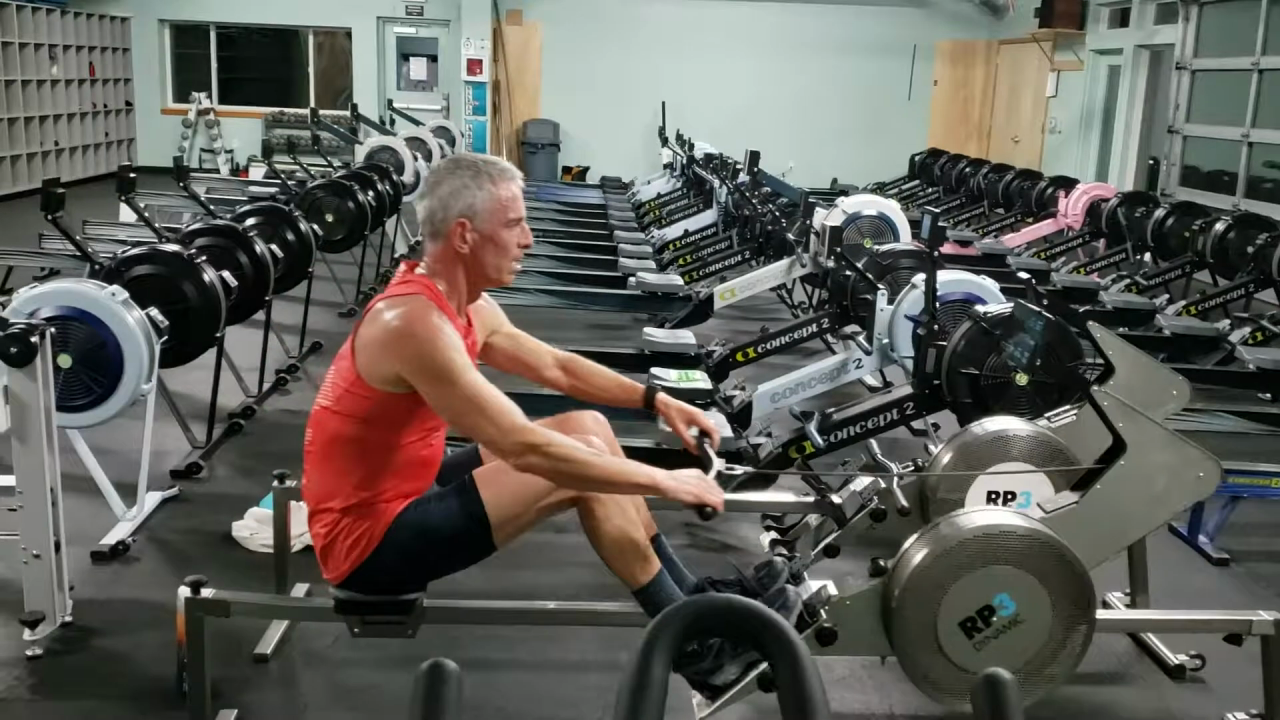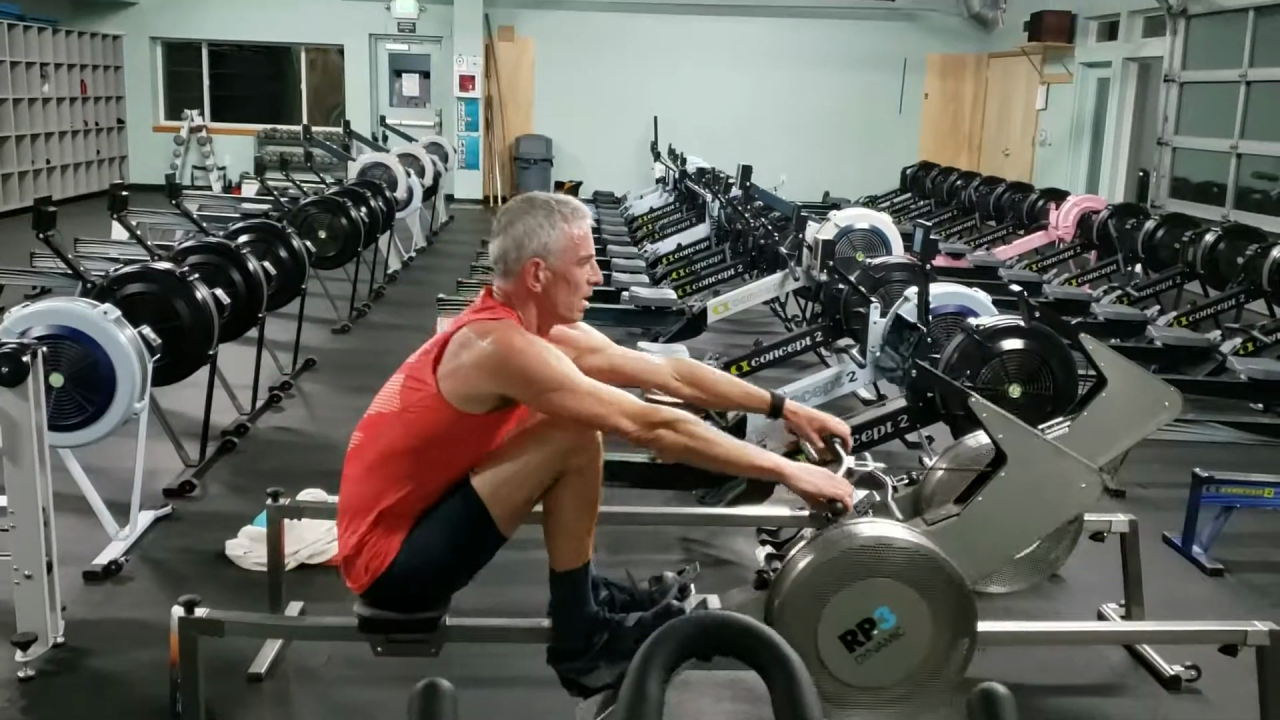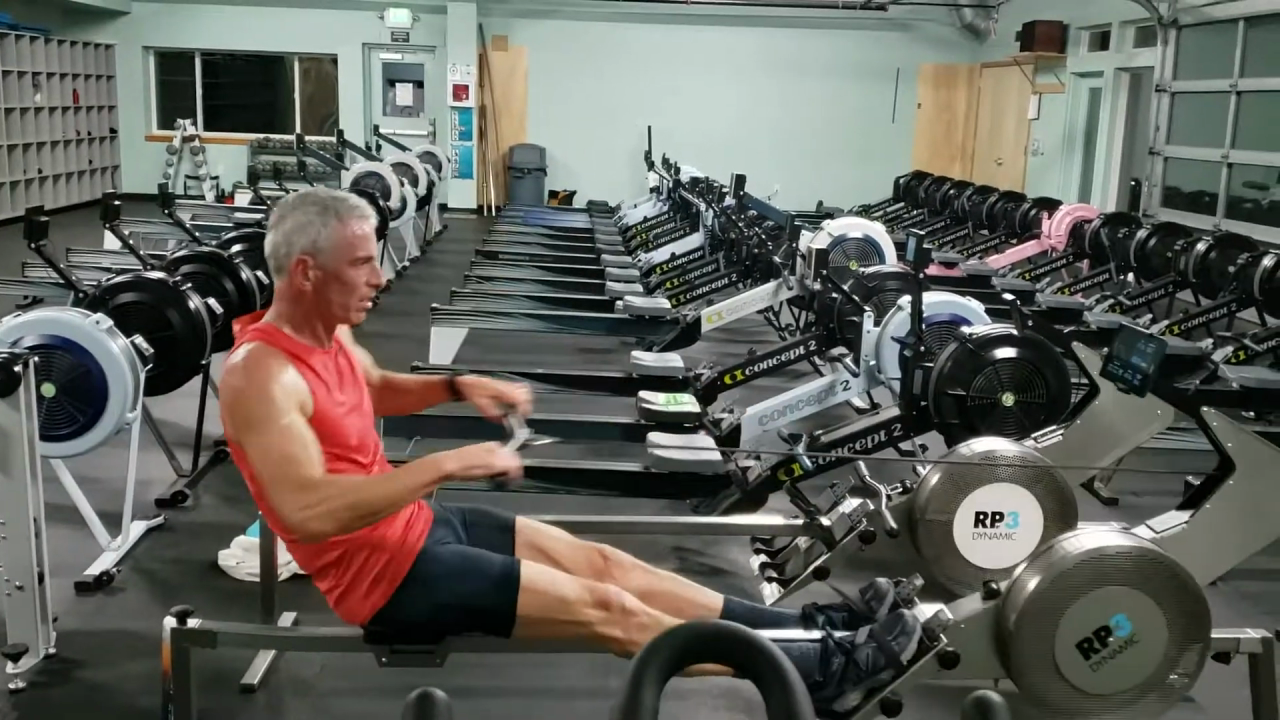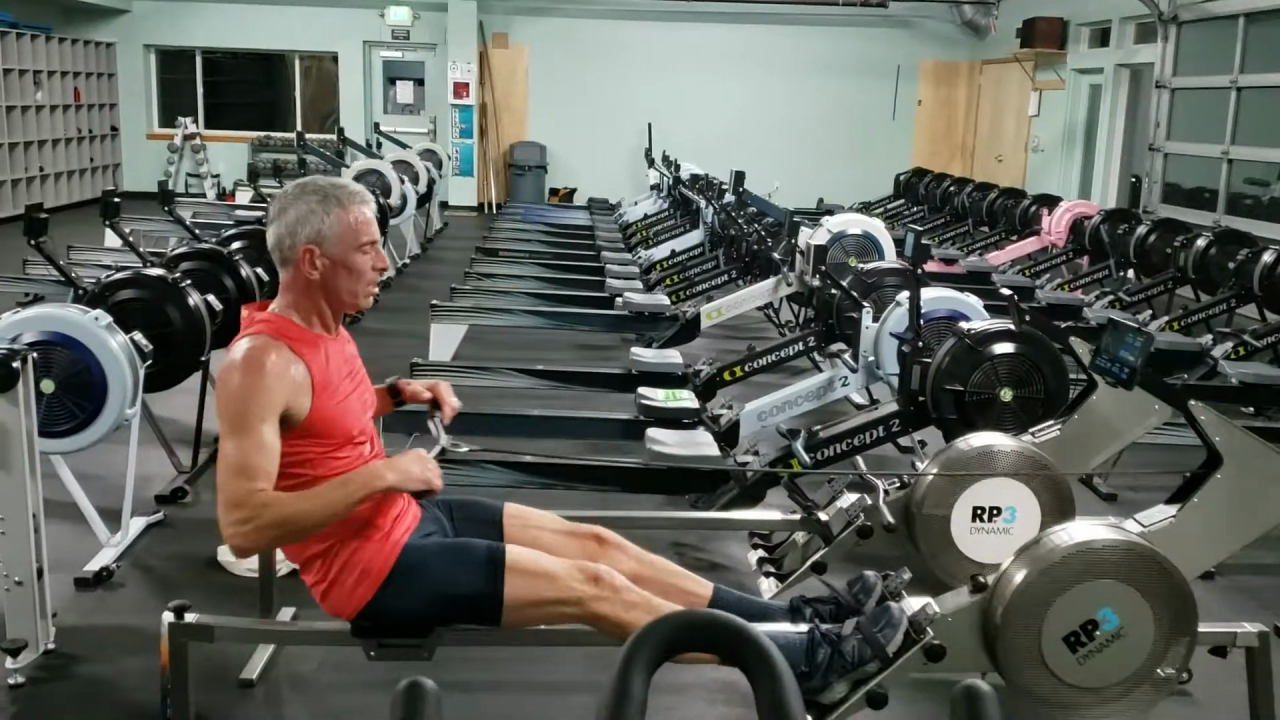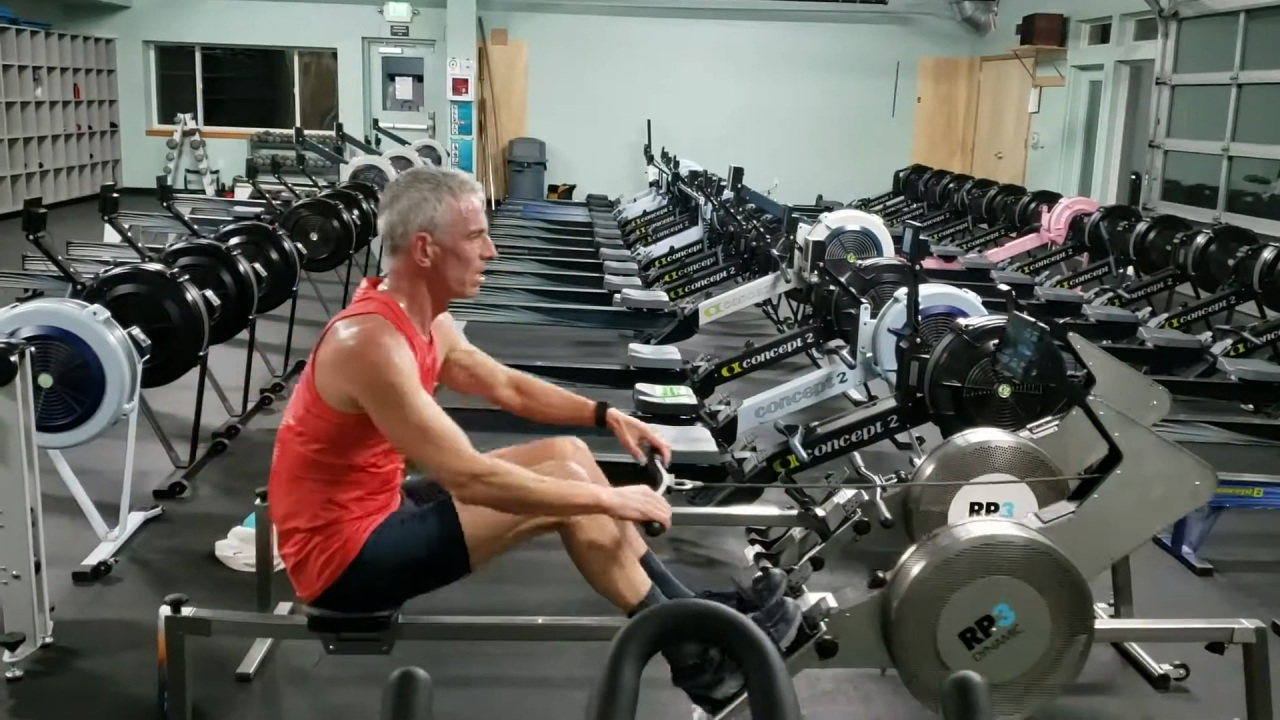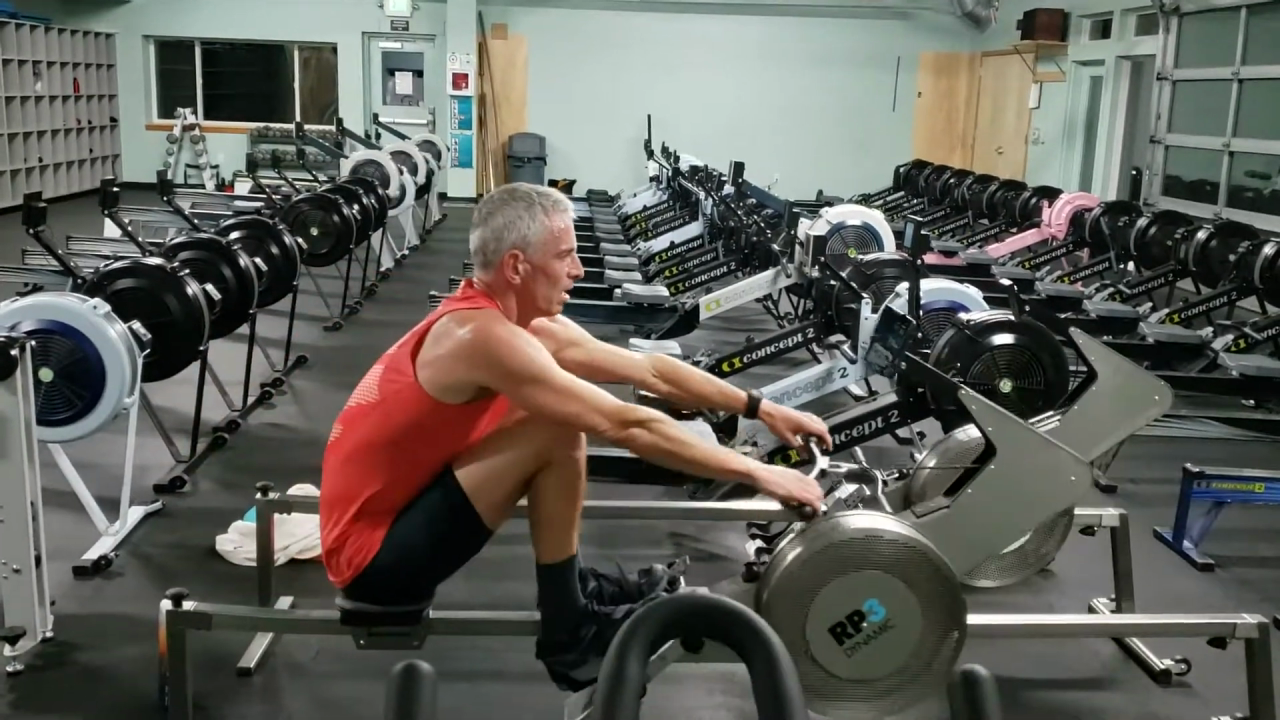
dt=0.7s
person 1, frame 1
left shoulder: (458, 301)
right shoulder: (414, 323)
left elbow: (556, 365)
right elbow: (528, 450)
left wrist: (656, 399)
right wrist: (662, 482)
left hip: (406, 492)
right hip: (367, 544)
left knee: (588, 429)
right knee: (578, 469)
left ankle: (691, 596)
right ankle: (696, 642)
person 1, frame 2
left shoulder: (543, 328)
right shoulder: (505, 348)
left elbow: (672, 374)
right elbow: (654, 427)
left wrist: (786, 408)
right wrist: (786, 470)
left hip: (418, 509)
right hip: (393, 560)
left knee: (579, 421)
right knee: (576, 434)
left ankle: (586, 598)
right ankle: (579, 641)
person 1, frame 3
left shoulder: (326, 332)
right shoulder: (258, 375)
right elbow: (314, 514)
left wrist: (461, 385)
right wrist: (453, 462)
left hip: (416, 529)
right hip: (388, 575)
left knee: (603, 564)
right knee: (605, 610)
left ankle: (812, 625)
person 1, frame 4
left shoulder: (320, 328)
right shoulder: (260, 364)
right elbow: (242, 528)
left wrist: (394, 392)
right wrist: (379, 472)
left hip: (406, 522)
right hip: (374, 571)
left knee: (595, 544)
right knee: (594, 587)
left ankle: (793, 619)
right ankle: (808, 661)
person 1, frame 5
left shoulder: (421, 317)
right shoulder: (371, 342)
left elbow: (506, 385)
right elbow: (471, 478)
left wrist: (606, 415)
right wrist: (611, 500)
left hip: (373, 519)
right hip: (340, 562)
left knee: (566, 456)
right knee: (562, 477)
right ankle: (692, 656)
person 1, frame 6
left shoulder: (526, 321)
right shoulder: (484, 337)
left elbow: (651, 371)
right elbow: (628, 427)
left wrist: (763, 408)
right wrist: (759, 473)
left hip: (402, 505)
right hip: (375, 553)
left knee: (579, 410)
right knee: (562, 425)
left ankle: (575, 592)
right ankle: (569, 634)
